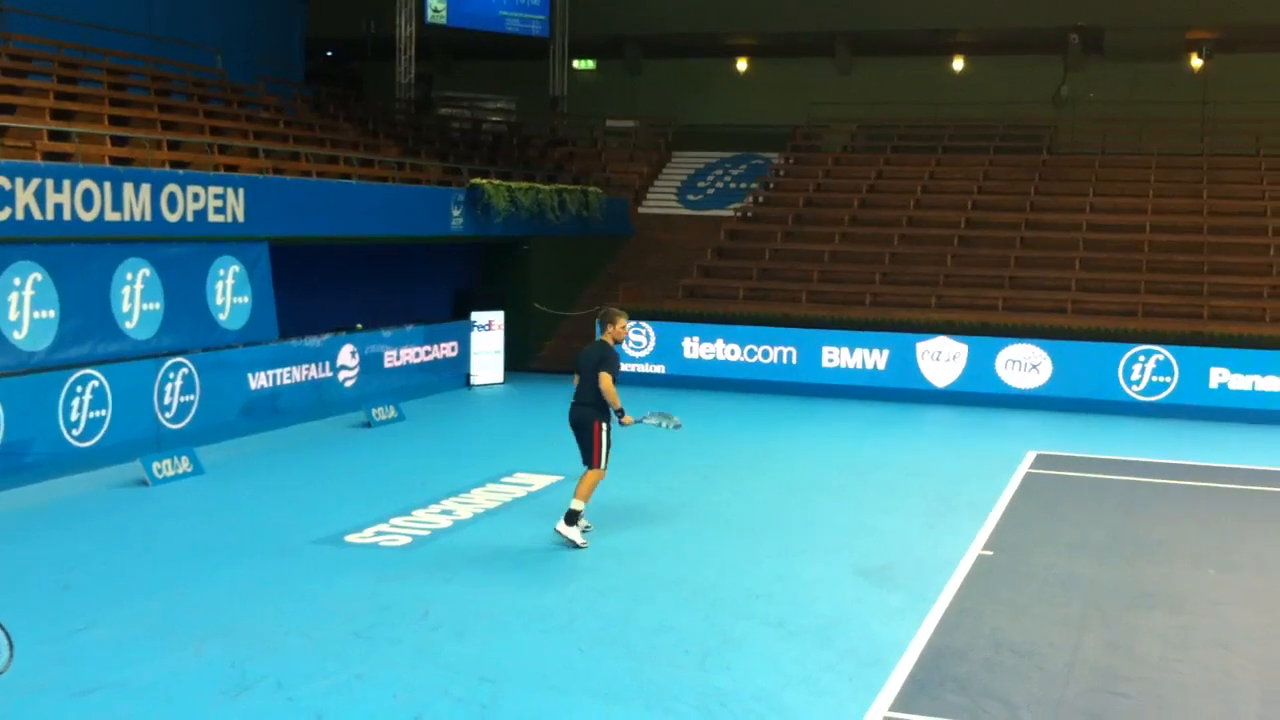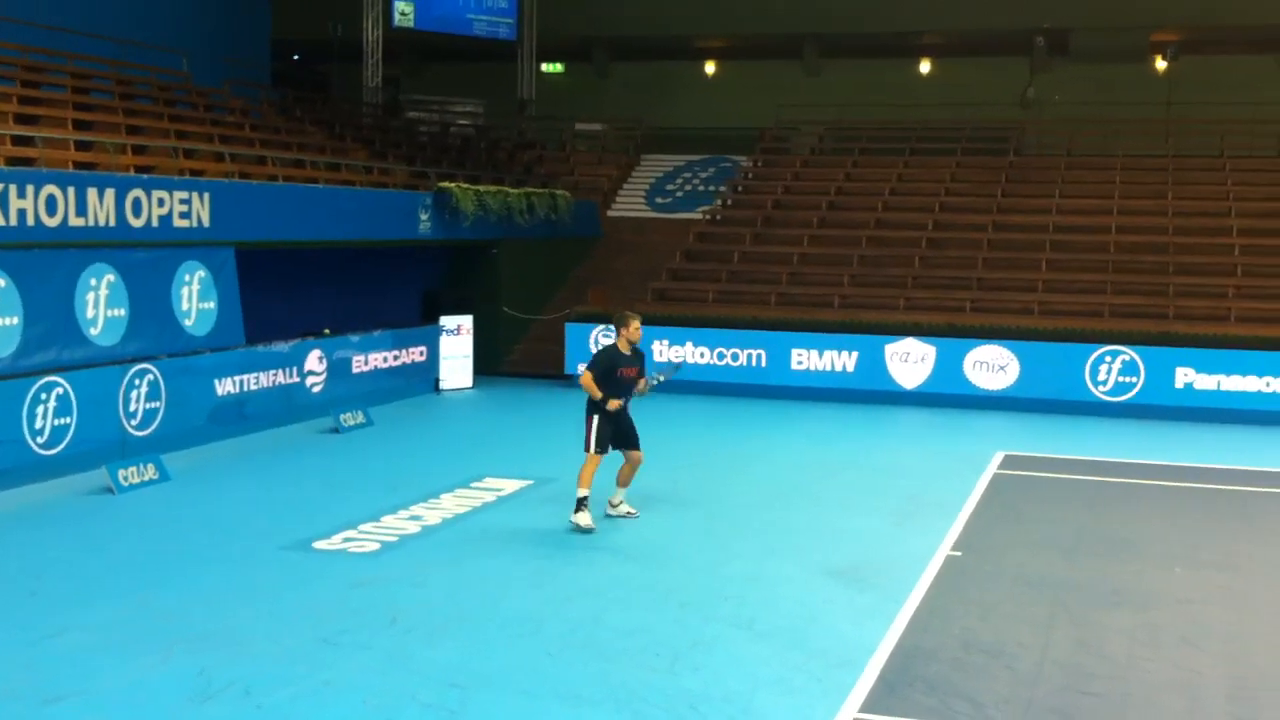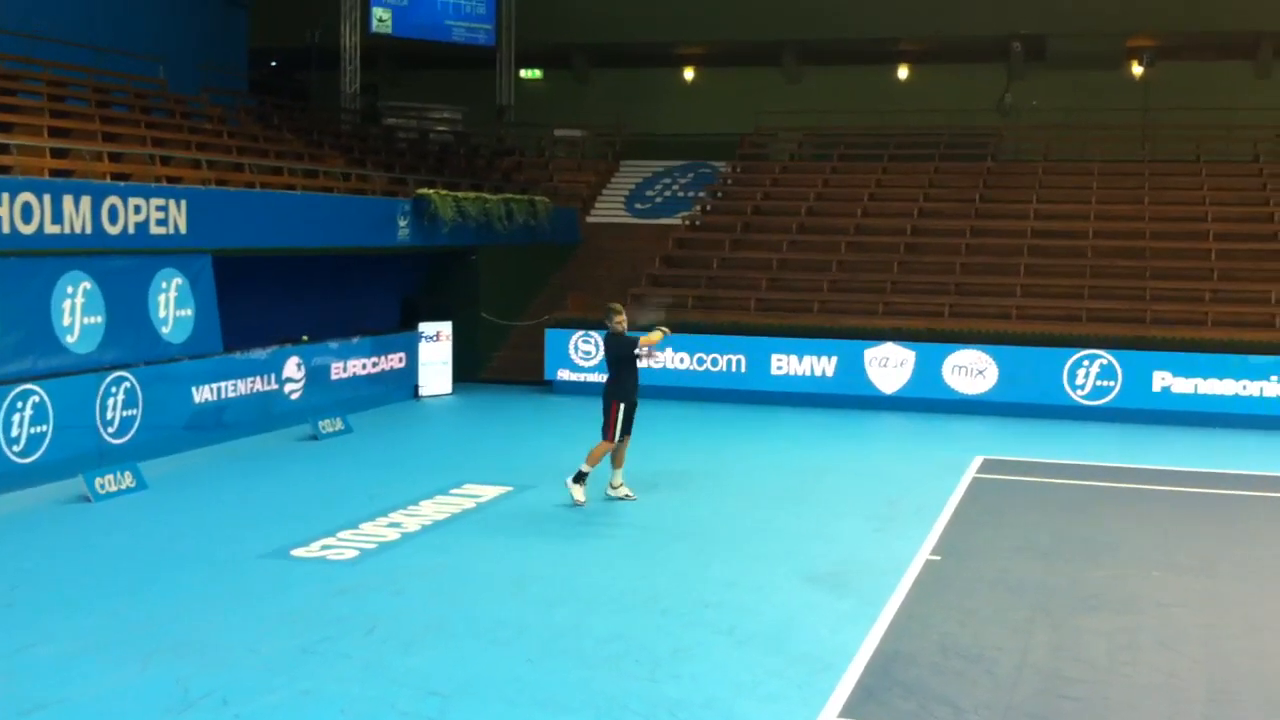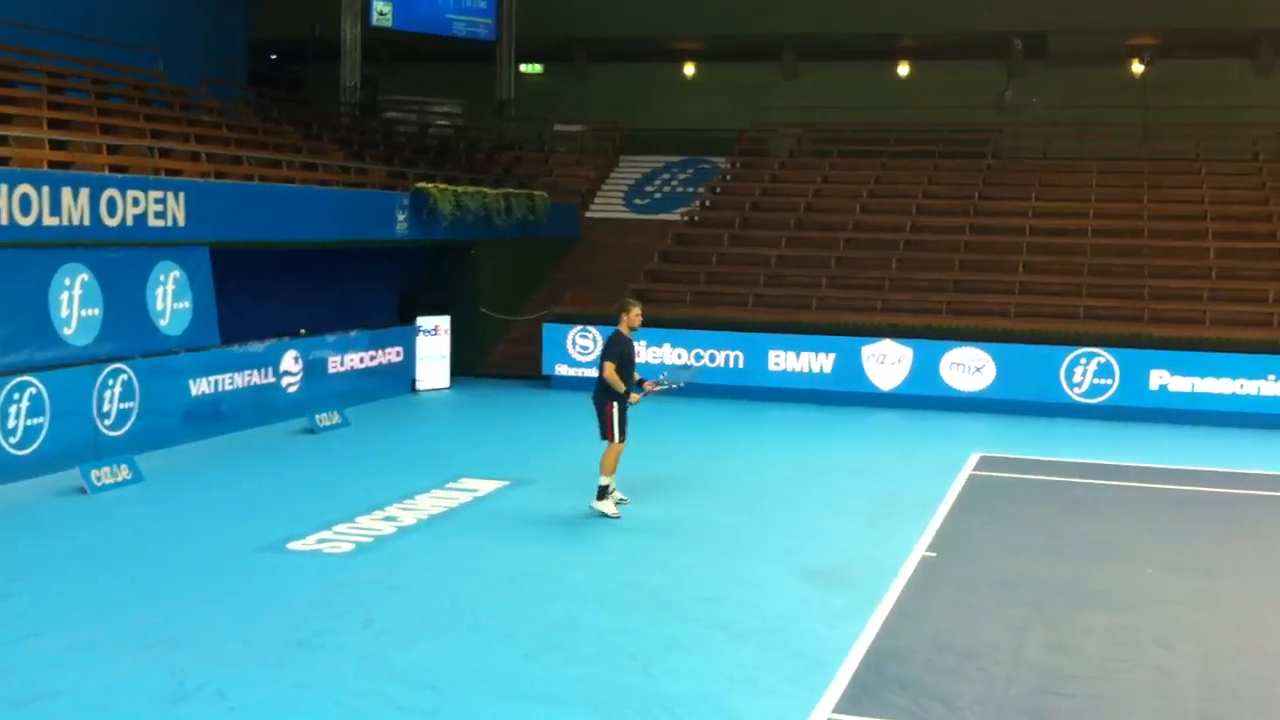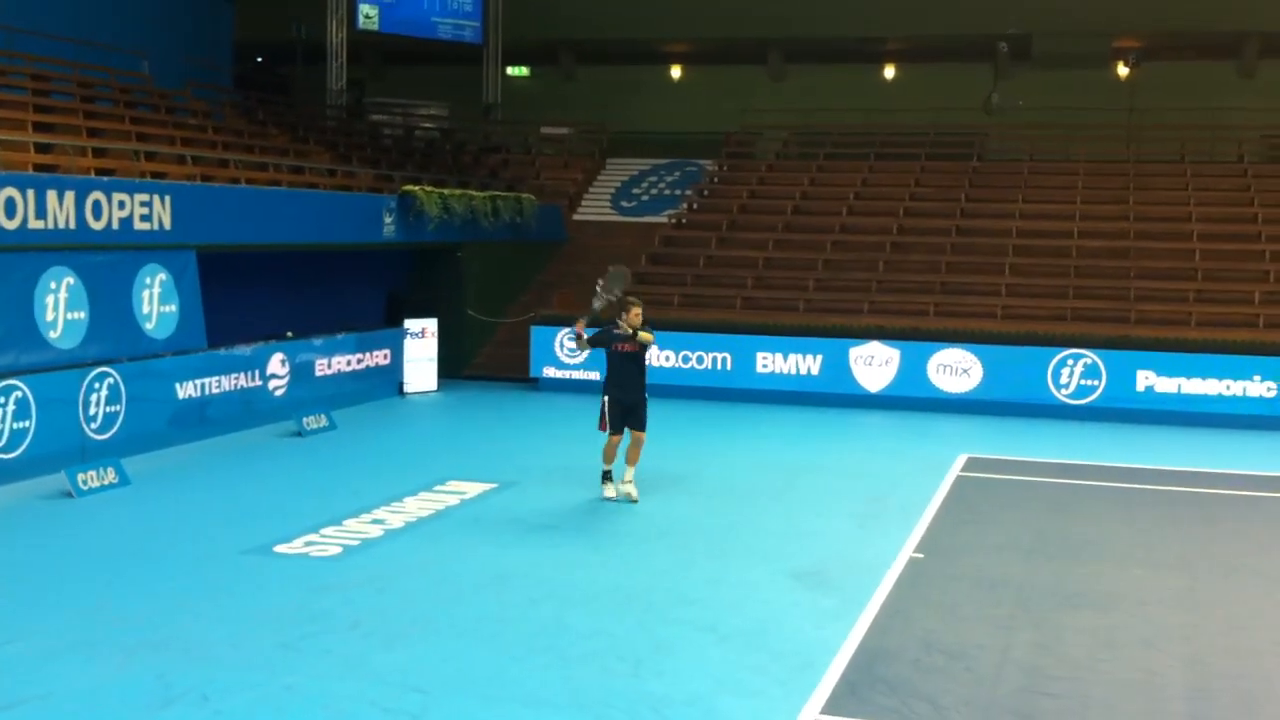
dt=1s
person 1, frame 1
left shoulder: (588, 351)
right shoulder: (610, 354)
right elbow: (605, 384)
right wrist: (620, 412)
left hip: (578, 412)
right hip: (594, 416)
left knee: (595, 465)
right knee: (597, 470)
left ankle: (575, 517)
right ankle: (568, 522)
person 1, frame 2
left shoulder: (638, 355)
right shoulder: (606, 355)
left elbow: (639, 380)
right elbow: (585, 380)
left wrist: (642, 386)
right wrist: (604, 400)
left hip: (621, 413)
right hip: (600, 412)
left knee: (635, 457)
right knee: (594, 457)
left ankle: (615, 503)
right ankle: (580, 510)
person 1, frame 3
left shoulder: (619, 336)
right shoulder: (617, 340)
right elbow: (648, 341)
left wrist: (638, 353)
right wrist: (662, 331)
left hip: (625, 396)
right hip: (617, 398)
left knee: (623, 441)
right knee: (610, 442)
left ankle: (616, 485)
right ankle: (578, 480)
person 1, frame 4
left shoulder: (627, 340)
right shoulder: (616, 341)
right elbow: (608, 373)
left wrist: (641, 382)
right wrist: (627, 393)
left hip: (617, 399)
right hip: (609, 399)
left knee: (618, 444)
right knee: (616, 444)
left ankle: (609, 490)
right ankle: (601, 498)
person 1, frame 5
left shoulder: (642, 332)
right shoulder: (608, 333)
left elbow: (649, 339)
right elbow: (582, 346)
left wrist: (631, 333)
right wrist: (579, 335)
left hip: (637, 394)
right hip: (613, 394)
left knee: (639, 437)
right knee: (614, 438)
left ankle: (627, 481)
right ankle: (606, 478)
